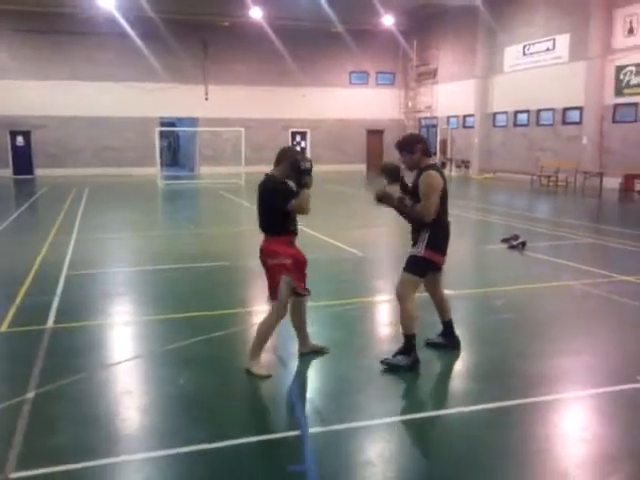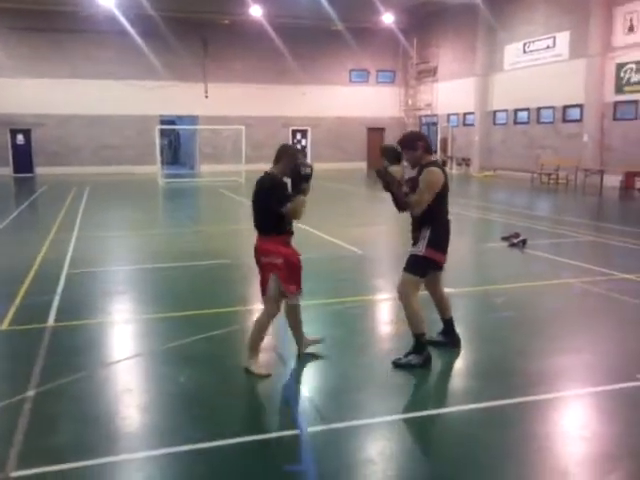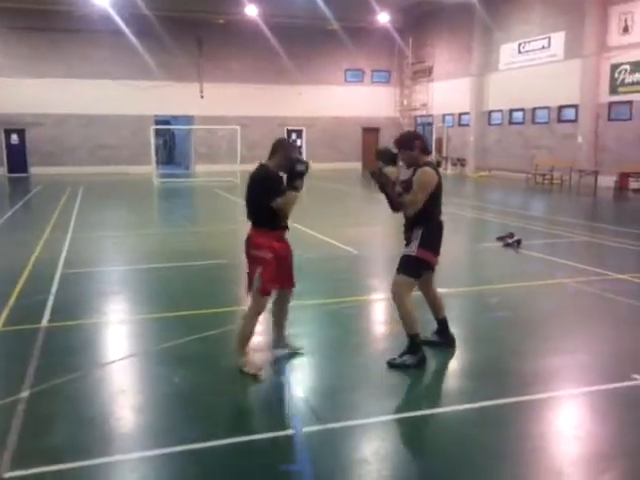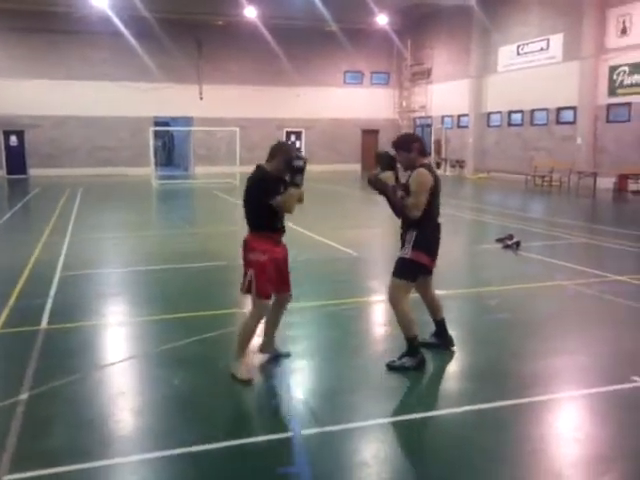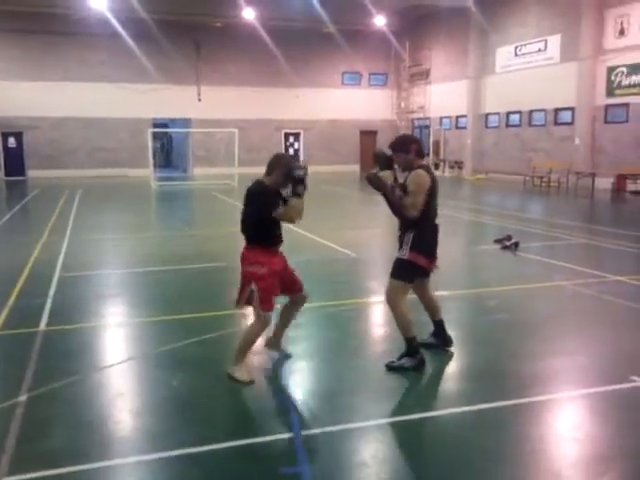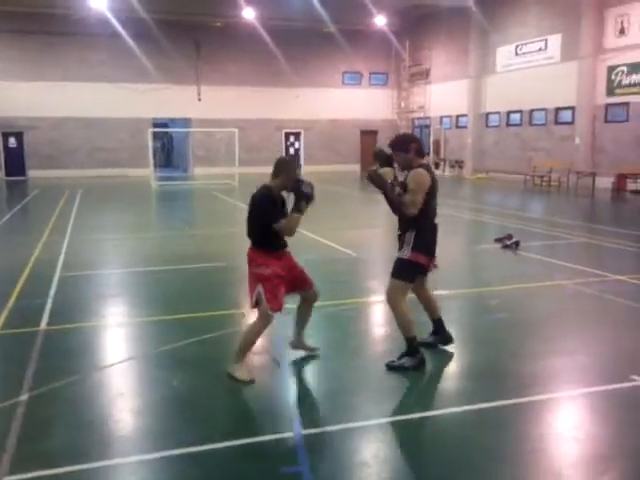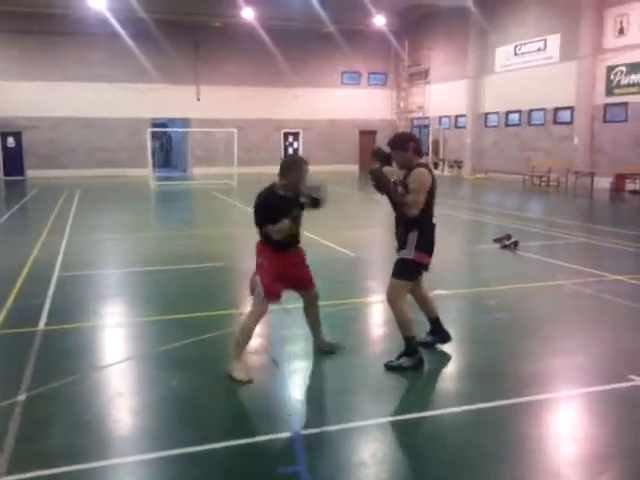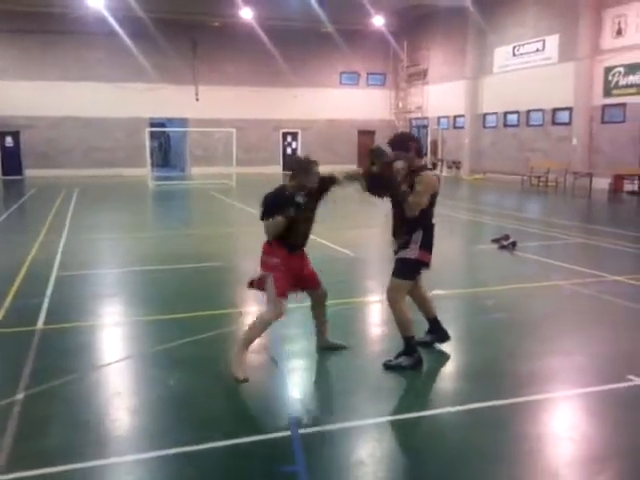
dt=0.1s
person 1, frame 1
left shoulder: (430, 176)
right shoulder: (424, 173)
left elbow: (426, 214)
right elbow: (416, 204)
left wrist: (394, 201)
right wrist: (400, 194)
left hip: (430, 239)
right hip: (430, 238)
left knee: (404, 290)
right knee: (433, 287)
left ankle: (409, 351)
right ankle: (449, 335)
person 1, frame 2
left shoulder: (432, 172)
right shoulder: (423, 170)
left elbow: (414, 207)
right elbow: (409, 202)
left wrist: (393, 182)
right wrist: (395, 179)
left hip: (431, 237)
right hip: (430, 236)
left knee: (406, 291)
right knee: (434, 286)
left ankle: (420, 351)
right ankle: (450, 334)
person 1, frame 3
left shoulder: (425, 173)
right shoulder: (419, 172)
left elbow: (409, 207)
right elbow: (398, 204)
left wrist: (388, 183)
right wrist: (390, 179)
left hip: (422, 238)
right hip: (426, 236)
left knee: (400, 292)
right knee: (426, 286)
left ankle: (415, 351)
right ankle: (444, 333)
person 1, frame 4
left shoulder: (421, 174)
right shoulder: (419, 173)
left elbow: (413, 211)
right elbow: (402, 210)
left wrist: (388, 189)
right wrist: (389, 186)
left hip: (419, 240)
right hip: (424, 239)
left knee: (396, 295)
right knee: (424, 289)
left ankle: (414, 354)
right ankle: (442, 335)
person 1, frame 5
left shoulder: (418, 175)
right shoulder: (421, 174)
left elbow: (410, 211)
right elbow: (402, 208)
left wrist: (387, 188)
right wrist: (389, 185)
left hip: (416, 242)
right hip: (423, 240)
left knee: (394, 296)
right knee: (422, 289)
left ankle: (413, 354)
right ankle: (441, 335)
person 1, frame 6
left shoulder: (418, 174)
right shoulder: (420, 173)
left elbow: (409, 209)
right elbow: (401, 207)
left wrist: (387, 186)
right wrist: (389, 184)
left hip: (416, 241)
right hip: (421, 239)
left knee: (394, 296)
right knee: (419, 287)
left ankle: (414, 354)
right ankle: (440, 333)
person 1, frame 7
left shoulder: (421, 175)
right shoulder: (408, 173)
left elbow: (411, 210)
right elbow: (400, 204)
left wrist: (389, 183)
right wrist: (385, 181)
left hip: (416, 241)
right hip: (409, 239)
left knee: (394, 296)
right knee: (414, 287)
left ankle: (412, 354)
right ankle: (438, 331)
person 1, frame 8
left shoulder: (426, 177)
right shoulder: (407, 173)
left elbow: (411, 210)
left wrist: (398, 181)
left hip: (416, 241)
right hip: (405, 239)
left knee: (394, 295)
right knee: (413, 287)
left ankle: (411, 353)
right ankle: (437, 331)
person 2, frame 1
left shoulder: (278, 184)
right shoulder: (273, 186)
left elbow: (296, 206)
right elbow: (303, 208)
left wrist: (301, 181)
right wrist: (303, 179)
left hip: (286, 247)
right hip: (277, 250)
left knee: (299, 297)
right knee: (279, 309)
left ankle: (305, 344)
right ankle: (253, 358)
person 2, frame 2
left shoulder: (276, 182)
right shoulder: (269, 184)
left elbow: (291, 208)
right elbow: (296, 213)
left wrist: (300, 185)
right wrist: (303, 184)
left hip: (282, 245)
right hip: (271, 248)
left knee: (292, 297)
right knee: (272, 308)
left ankle: (301, 340)
right ankle: (252, 358)
person 2, frame 3
left shoulder: (274, 176)
right shoulder: (263, 177)
left elbow: (287, 201)
right elbow: (287, 206)
left wrist: (295, 180)
right wrist: (297, 177)
left hip: (278, 240)
right hip: (263, 243)
left knee: (285, 292)
right knee: (259, 304)
left ankle: (280, 339)
right ankle: (241, 355)
person 2, frame 4
left shoulder: (275, 178)
right shoulder: (261, 178)
left elbow: (298, 199)
right elbow: (288, 206)
left wrist: (295, 177)
right wrist: (296, 176)
left hip: (275, 243)
right hip: (260, 247)
left knee: (283, 297)
right knee: (260, 309)
left ankle: (268, 344)
right ankle: (239, 360)
person 2, frame 5
left shoulder: (272, 191)
right shoulder: (259, 192)
left elbow: (296, 212)
right elbow: (291, 216)
left wrist: (296, 188)
right wrist: (298, 188)
left hip: (273, 255)
right hip: (257, 259)
left knee: (299, 296)
right knee: (263, 318)
left ankle: (275, 340)
right ankle: (237, 363)
person 2, frame 6
left shoulder: (276, 195)
right shoulder: (264, 198)
left elbow: (286, 225)
right elbow: (289, 229)
left wrist: (301, 201)
right wrist: (302, 202)
left hip: (280, 255)
right hip: (264, 260)
left knee: (311, 294)
right knee: (266, 317)
left ankle: (298, 339)
right ankle: (237, 363)
person 2, frame 7
left shoulder: (295, 191)
right shoulder: (266, 198)
left elbow: (314, 202)
right elbow: (276, 234)
left wrist: (312, 202)
right wrist: (295, 210)
left hip: (292, 253)
right hip: (270, 256)
left knee: (311, 297)
right knee: (259, 310)
left ankle: (319, 340)
right ankle: (237, 360)
person 2, frame 8
left shoulder: (314, 190)
right shoulder: (274, 198)
left elbow: (339, 178)
right elbow: (270, 231)
right wrist: (290, 210)
left hip: (297, 254)
right hip: (277, 256)
left knee: (320, 295)
right knee: (276, 310)
left ankle: (323, 340)
right ankle: (239, 355)
